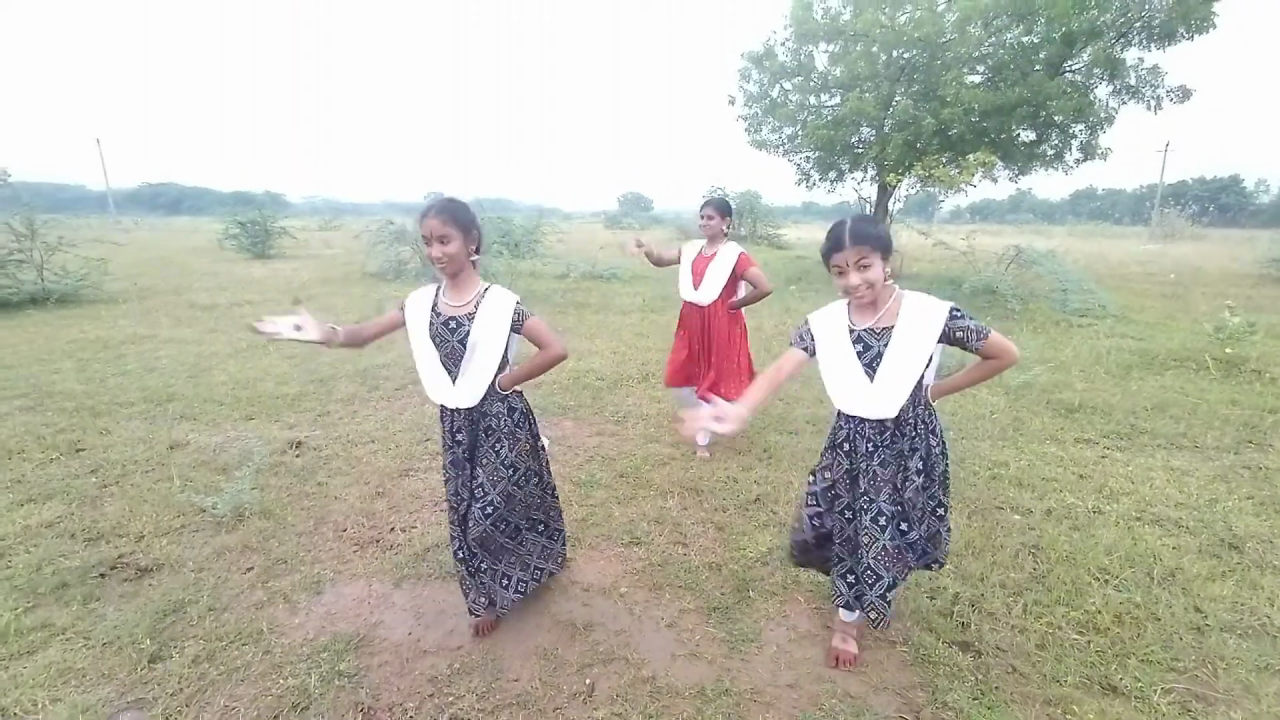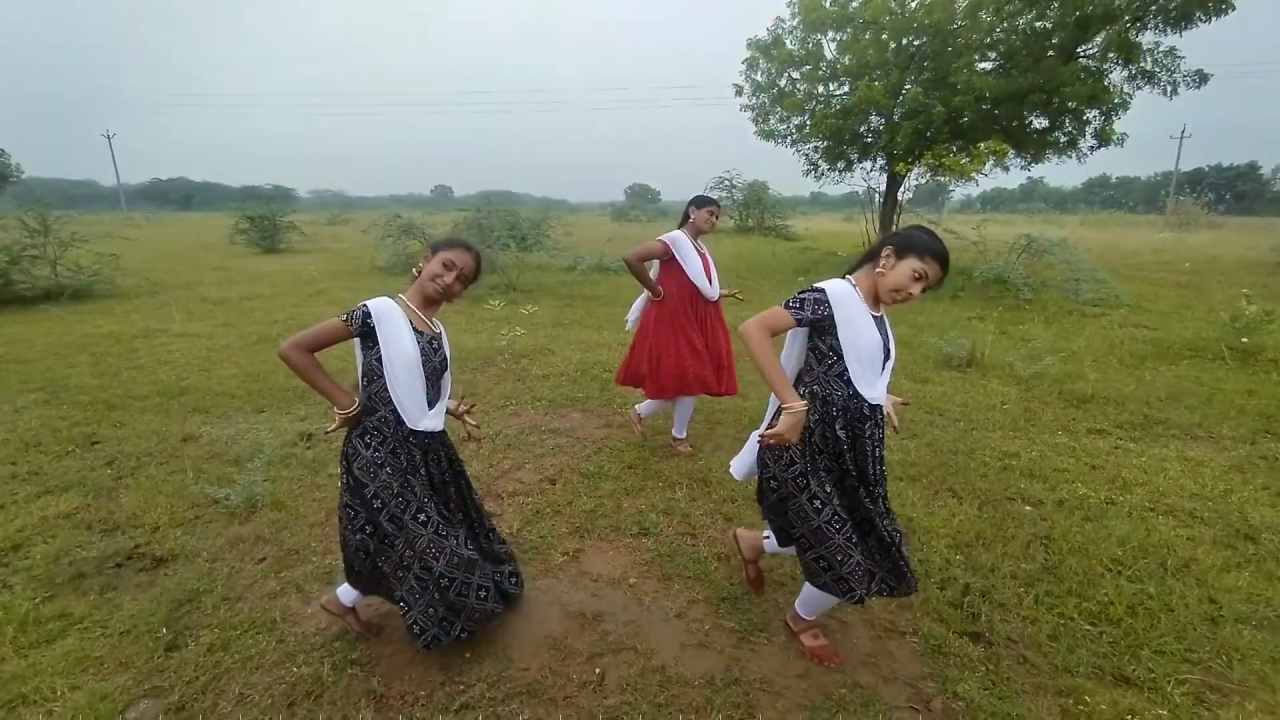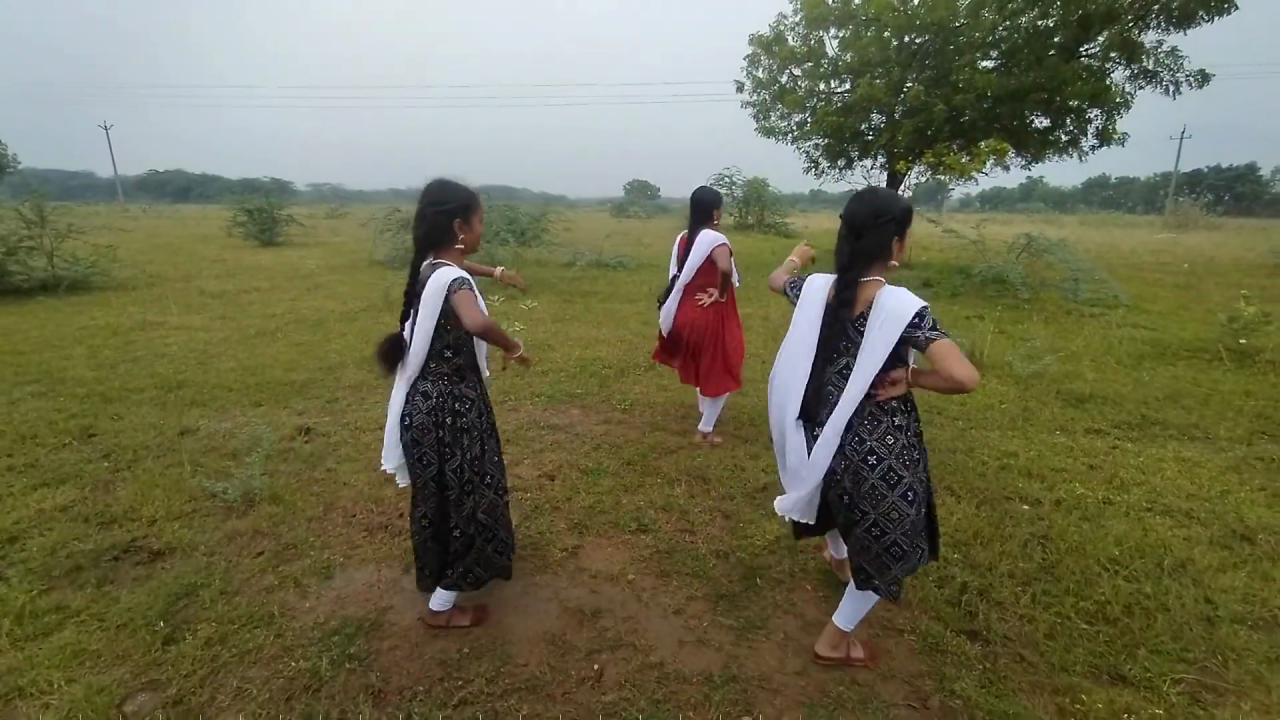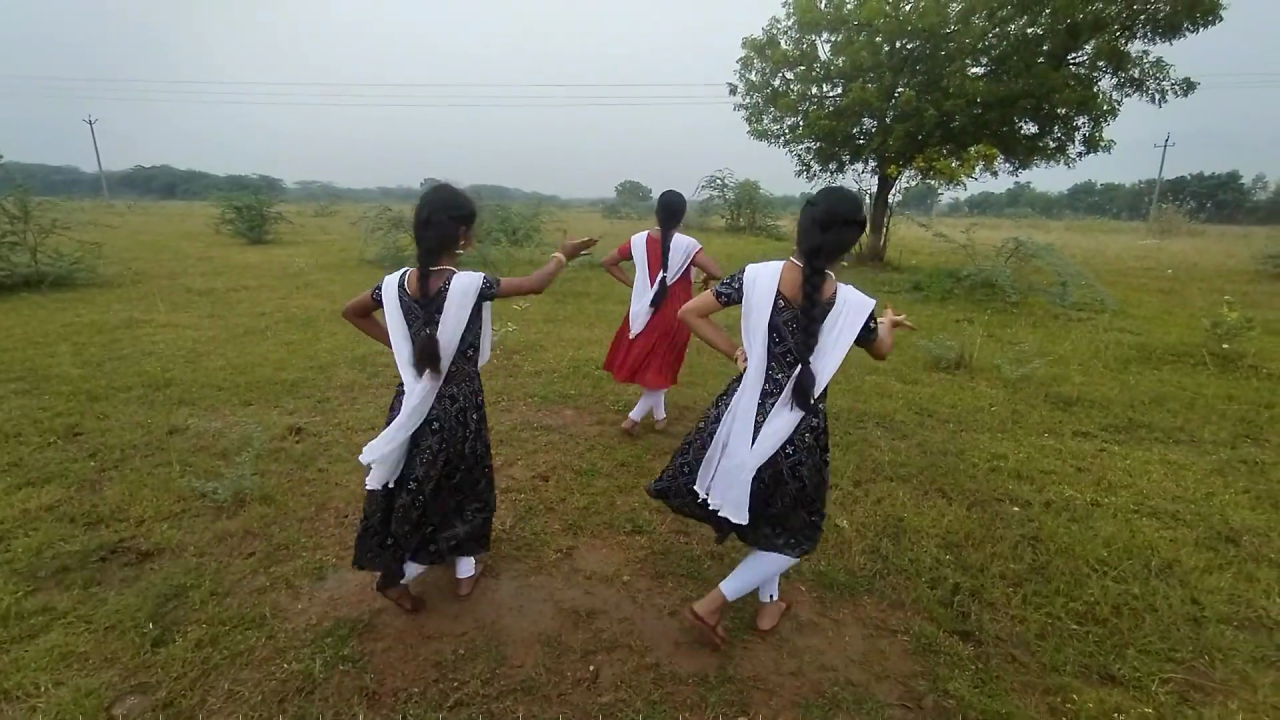
dt=1s
person 1, frame 1
left shoulder: (933, 314)
right shoulder: (823, 322)
left elbow: (1005, 354)
right elbow: (780, 370)
left wrist: (937, 389)
right wrist: (737, 411)
left hip: (906, 444)
right hip: (850, 440)
left knee: (881, 538)
right knee: (821, 532)
left ankle: (849, 619)
right ankle: (862, 596)
person 1, frame 2
left shoulder: (877, 311)
right shoulder: (830, 297)
right elbow: (756, 328)
left wrist: (881, 399)
right wrist: (792, 404)
left hip: (850, 444)
right hip: (810, 445)
left knee: (864, 538)
right knee: (849, 555)
left ankle: (756, 542)
right ankle: (800, 619)
person 1, frame 3
left shoulder: (817, 287)
right shoulder: (904, 308)
left elbow: (776, 282)
right elbow: (965, 377)
left wrist: (791, 262)
right wrist: (912, 379)
left hip: (823, 432)
right hip: (880, 446)
right knee: (891, 542)
left ankle: (839, 553)
right ankle: (836, 638)
person 1, frame 4
left shoulder: (759, 277)
right shoulder: (854, 304)
left elbow: (689, 313)
right elbow: (881, 350)
left wrist: (737, 353)
right wrist: (888, 324)
left hip: (744, 413)
right hip: (794, 429)
left knee: (765, 510)
right knee: (791, 530)
left ankle: (769, 601)
right ankle: (715, 601)
person 2, frame 1
left shoulder: (502, 303)
right shoulder: (422, 302)
left elbow: (556, 350)
right elbow: (363, 334)
left wrist: (506, 381)
right wrist: (324, 333)
left hip: (500, 420)
right hip: (456, 423)
left knee: (494, 510)
right knee: (468, 509)
left ankle: (491, 599)
right ankle: (490, 586)
person 2, frame 2
left shoulder: (438, 332)
right shoulder: (377, 313)
right elbow: (293, 349)
left wrist: (452, 406)
right wrist: (345, 403)
left hip: (428, 447)
right hip: (383, 449)
left knee: (456, 529)
person 2, frame 3
left shoulder: (430, 268)
right shoulder: (453, 280)
right elbow: (477, 323)
left wrist: (494, 272)
right wrist: (512, 345)
left hip: (440, 404)
right hip: (446, 411)
left knee: (476, 489)
right knee: (466, 500)
left ankle: (487, 558)
right ankle: (441, 606)
person 2, frame 4
left shoulder: (396, 283)
right shoulder: (470, 286)
left elbow: (351, 313)
right elbow: (536, 283)
right wrist: (562, 255)
left hip: (413, 403)
right hip: (456, 408)
left knee: (413, 490)
right knee: (463, 491)
left ankle: (463, 570)
right ankle: (395, 578)
person 3, frame 1
left shoulder: (735, 255)
right shoulder: (691, 249)
left elbow: (764, 288)
right elbow: (660, 259)
left wrist: (735, 304)
right wrist: (647, 249)
left hip: (722, 324)
right hip: (691, 321)
left knee: (713, 383)
right knee: (681, 376)
left ankle: (703, 439)
person 3, frame 2
left shoulder: (700, 248)
right shoulder: (673, 241)
right elbow: (631, 257)
left wrist: (721, 293)
right wrist: (655, 290)
left hip: (699, 321)
right hip: (673, 319)
left knee: (694, 379)
right knee: (686, 380)
left ankle: (640, 411)
right ankle: (679, 435)
person 3, frame 3
left shoulder: (683, 238)
right shoulder: (716, 240)
right elbow: (725, 269)
right wrist: (721, 293)
left hip: (684, 315)
right hip: (711, 317)
left knee: (699, 363)
right knee: (721, 372)
left ankle: (705, 409)
right ankle: (705, 431)
person 3, frame 4
left shoulder: (639, 240)
right shoulder: (686, 245)
left elbow: (608, 263)
right elbow: (717, 273)
right wrist: (706, 279)
left hip: (643, 311)
right hip: (672, 315)
left knee: (646, 364)
right knee: (660, 370)
left ankle: (659, 416)
right ankle: (634, 417)
